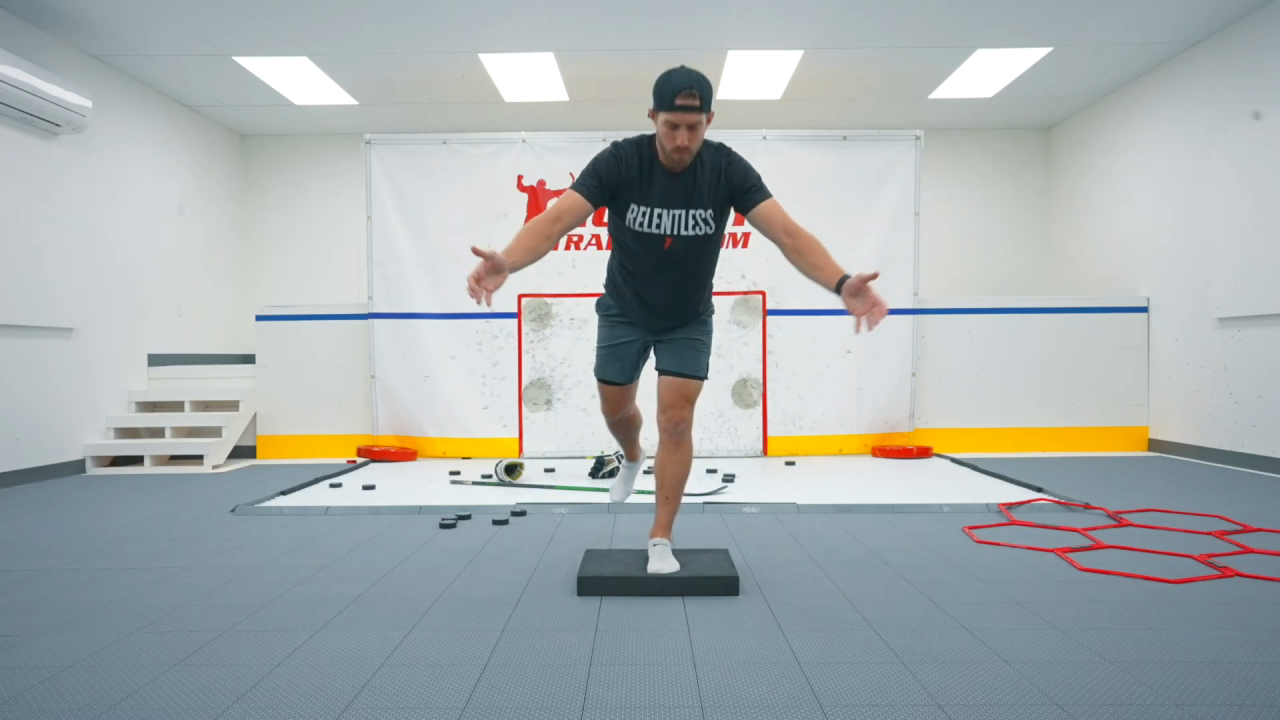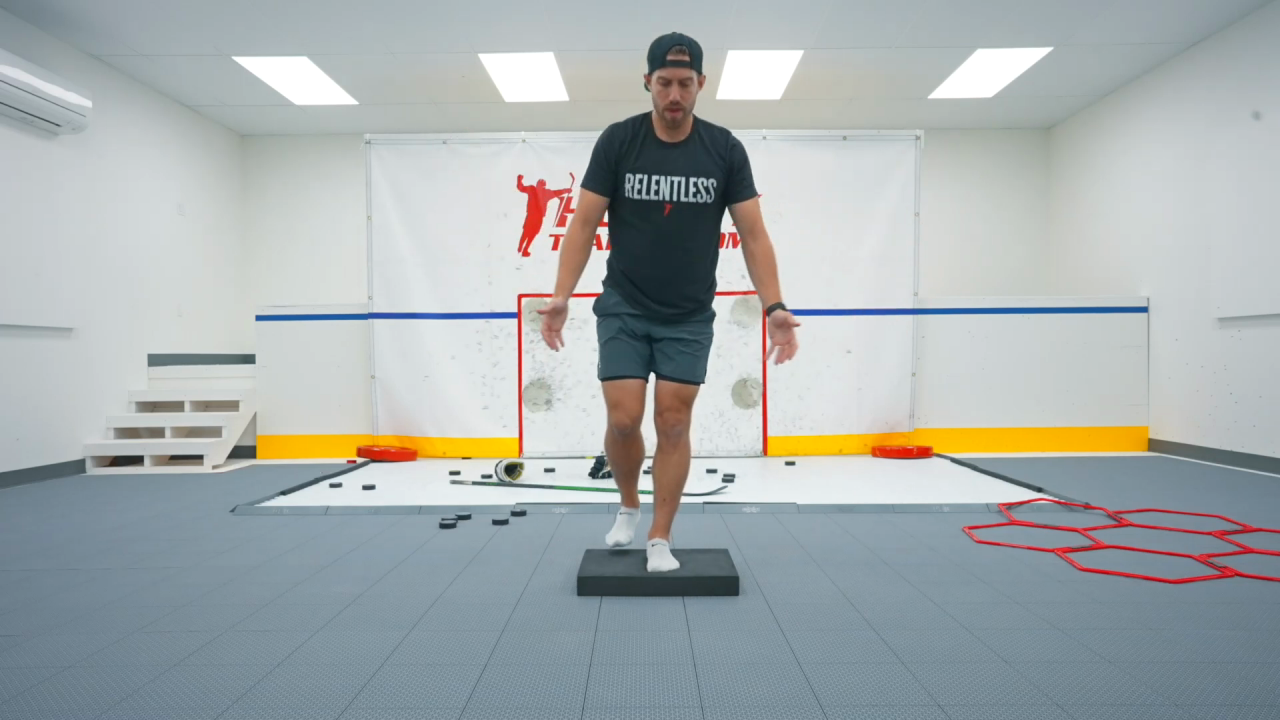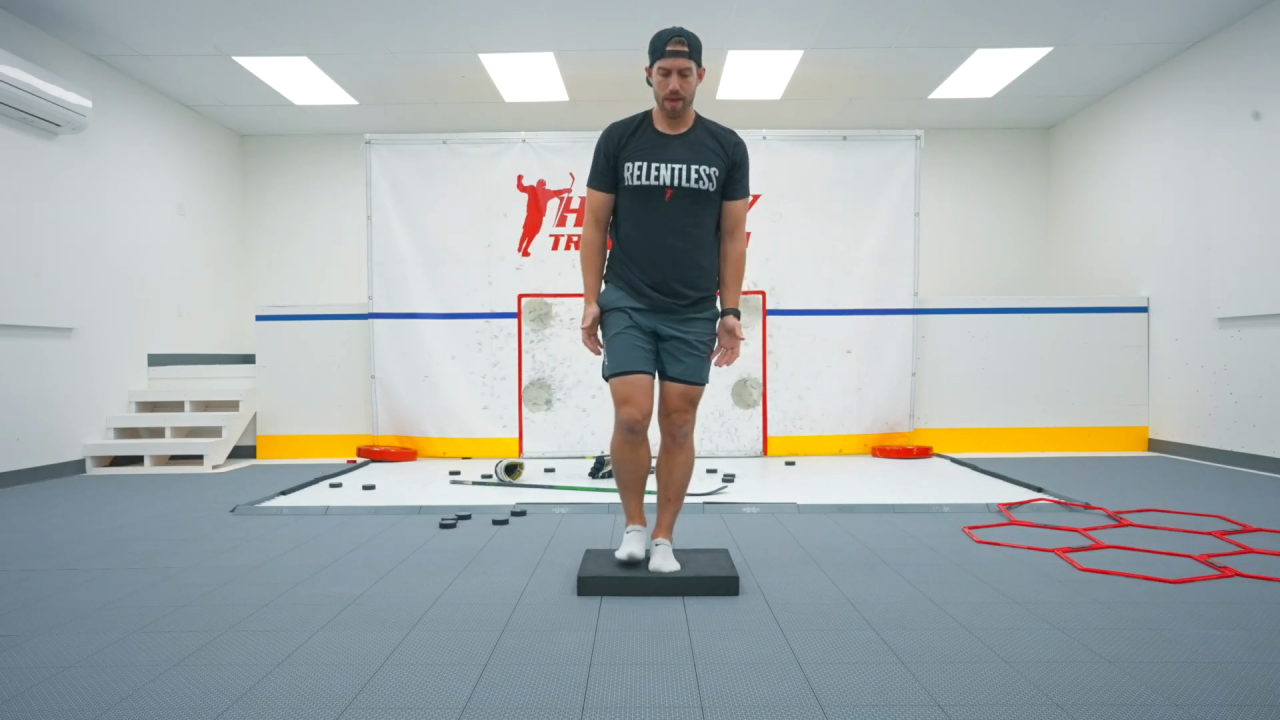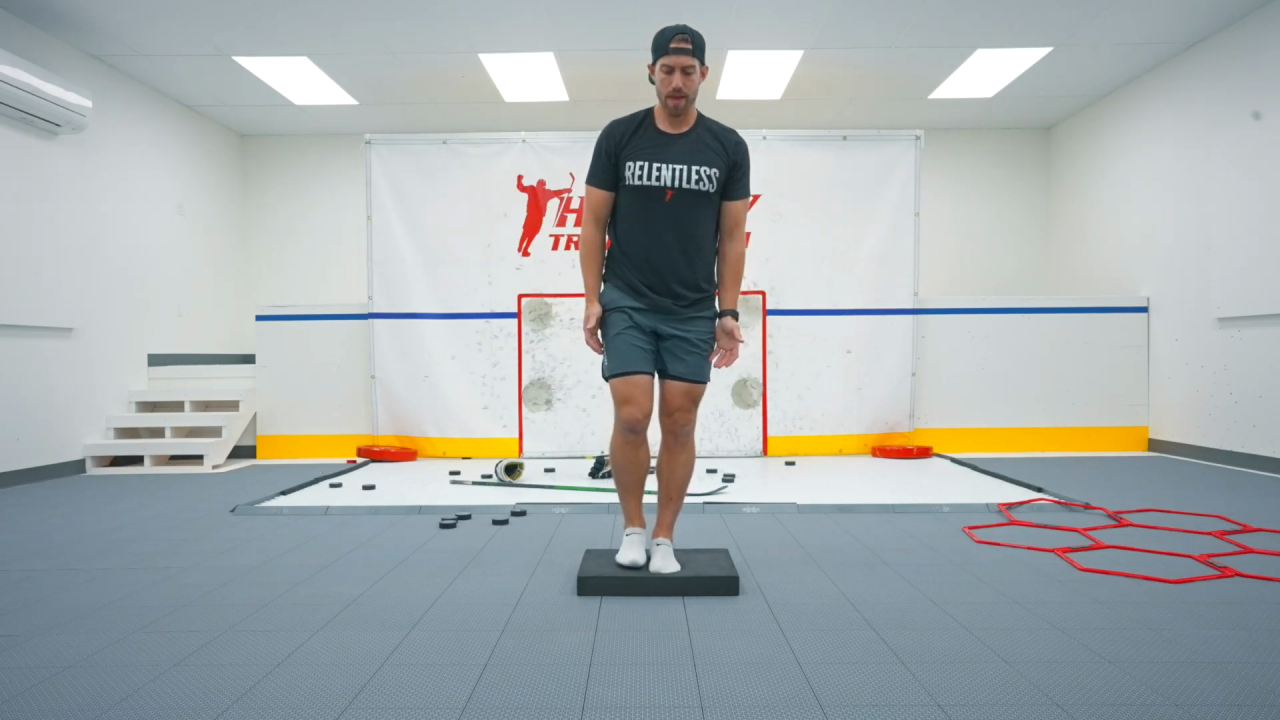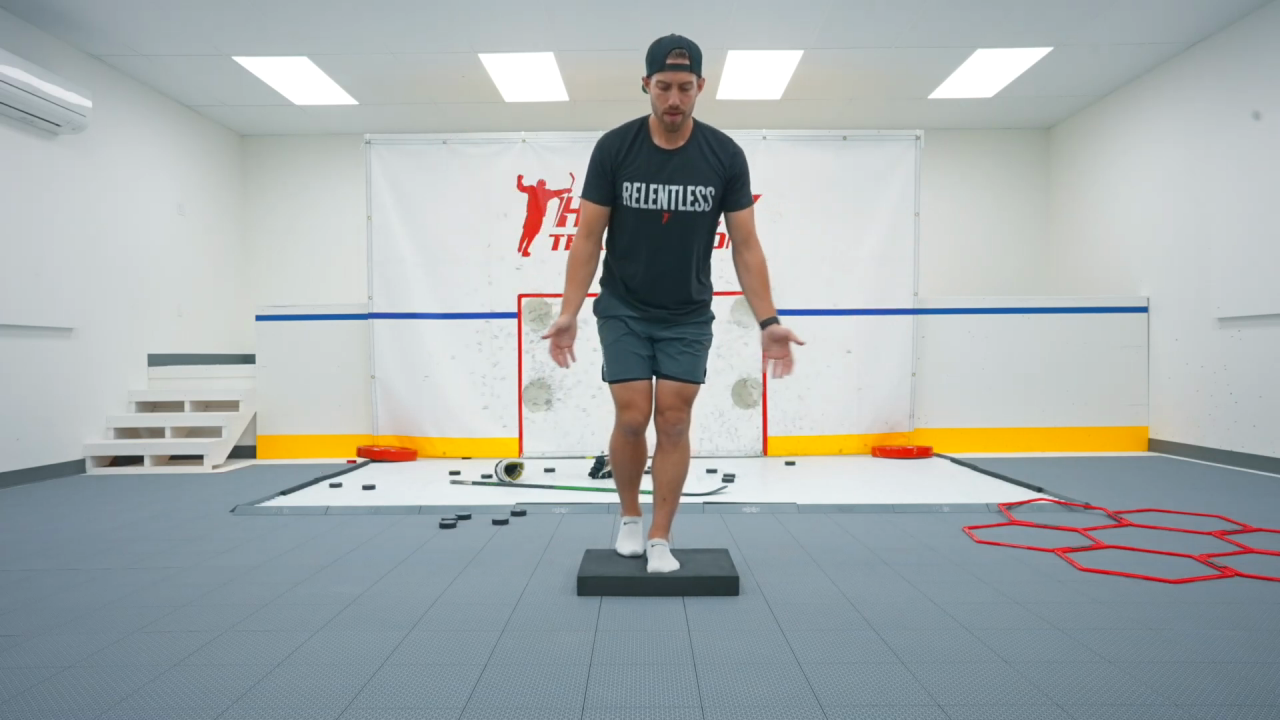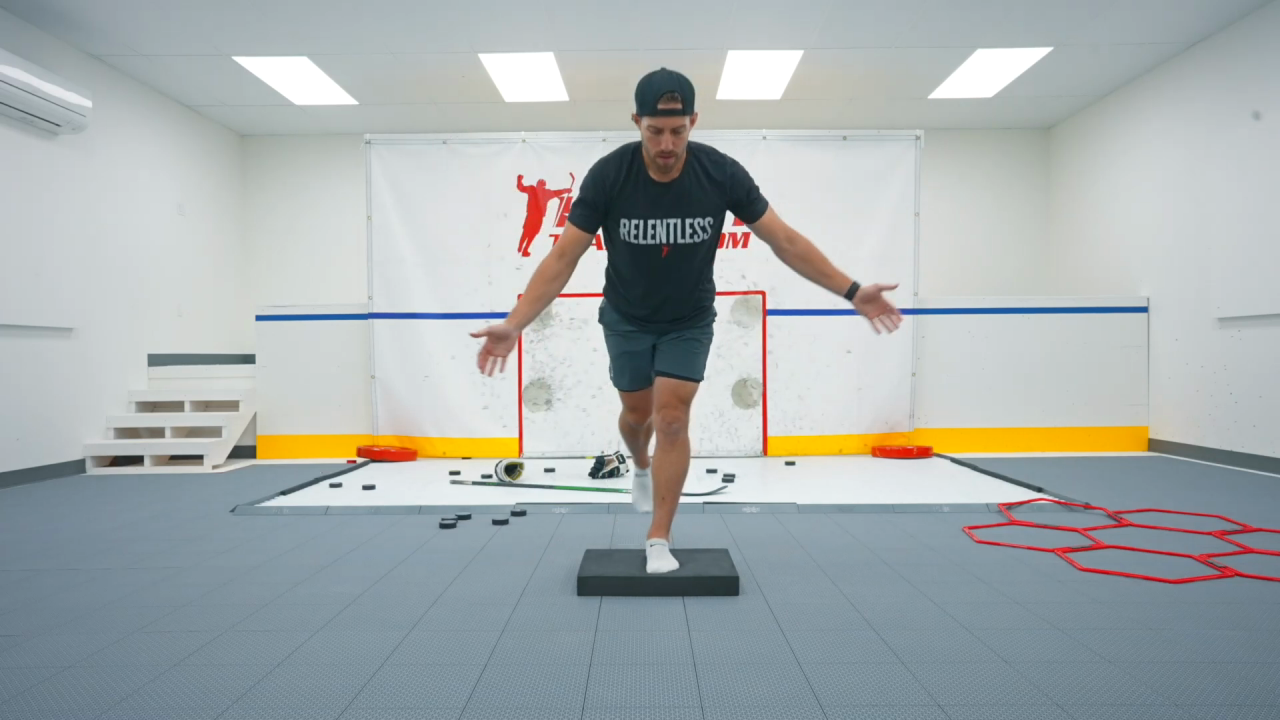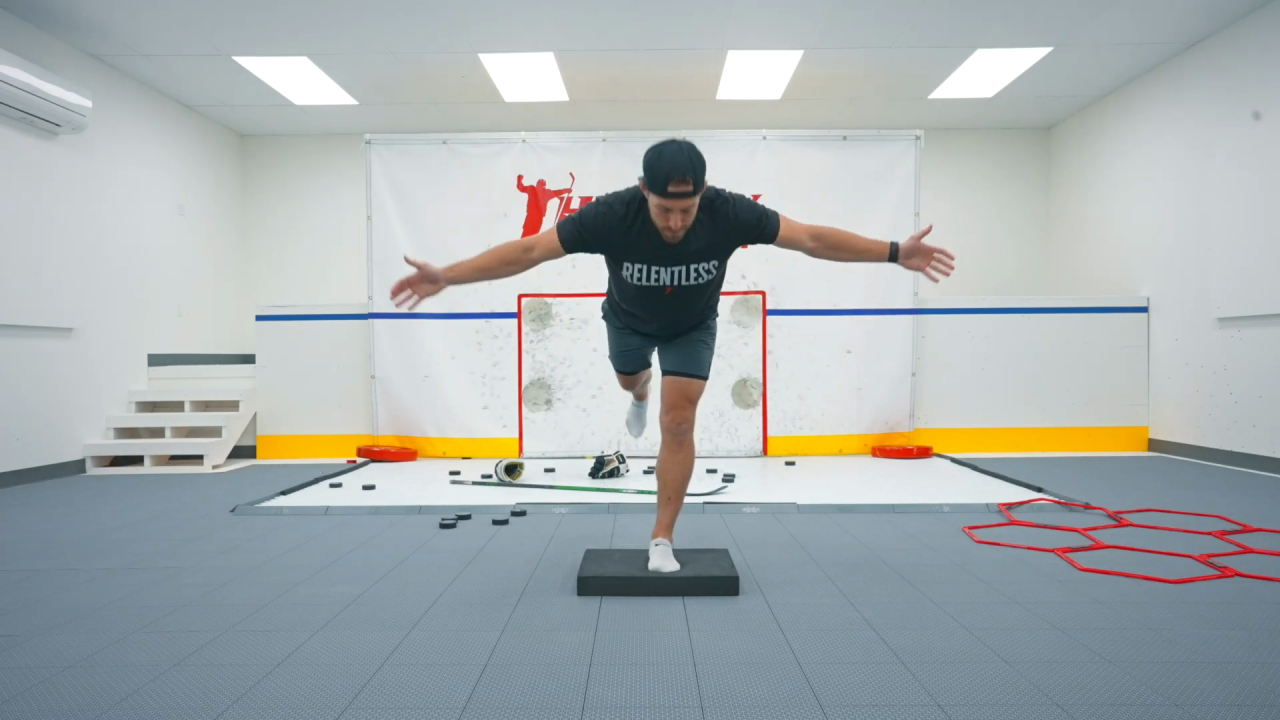
dt=0.4s
person 1, frame 1
left shoulder: (728, 168)
right shoulder: (620, 160)
left elbow: (787, 232)
right elbow: (556, 220)
left wrist: (841, 284)
right wrist: (505, 264)
left hip: (688, 318)
right hip: (624, 310)
left knee: (676, 421)
right knee: (616, 408)
left ankle: (660, 540)
right ankle: (631, 459)
person 1, frame 2
left shoulder: (725, 150)
right shoulder: (617, 141)
left elbow: (753, 234)
right elbow: (584, 224)
left wrist: (774, 307)
right wrist: (561, 297)
left hip: (689, 316)
right hip: (623, 308)
left knee: (673, 424)
right knee: (623, 420)
left ankle: (659, 539)
right ankle: (627, 507)
person 1, frame 3
left shoulder: (726, 146)
right shoulder: (618, 138)
left elbow: (733, 236)
right elbow: (595, 225)
left wrist: (731, 311)
right wrist: (591, 300)
left hip: (693, 311)
right hip: (627, 304)
left knee: (678, 425)
right knee: (632, 418)
left ankle: (663, 539)
right ankle: (634, 525)
person 1, frame 4
left shoulder: (728, 146)
right shoulder: (619, 136)
left elbow: (732, 236)
right elbow: (594, 224)
left wrist: (728, 311)
right wrist: (592, 299)
left hip: (692, 311)
right hip: (627, 304)
left knee: (679, 424)
right knee: (632, 418)
left ankle: (664, 539)
right ankle: (633, 530)
person 1, frame 5
left shoulder: (725, 155)
right shoulder: (614, 148)
left elbow: (745, 244)
right elbow: (588, 237)
left wrist: (768, 321)
right wrist: (569, 312)
left hip: (688, 315)
right hip: (624, 310)
left knee: (674, 424)
right knee: (632, 420)
left ankle: (659, 539)
right ankle: (630, 518)
person 1, frame 6
left shoulder: (723, 174)
right shoulder: (607, 175)
left elbow: (784, 240)
right elbow: (563, 256)
left wrist: (851, 292)
right wrist: (514, 324)
left hip: (689, 320)
right hip: (626, 318)
left knee: (671, 420)
right knee: (637, 415)
left ankle: (658, 540)
right ankle: (642, 468)
person 1, frame 7
left shoulder: (730, 214)
right shoulder: (610, 216)
left elbow: (812, 238)
right elbow: (528, 250)
left wrist: (894, 253)
right wrist: (445, 277)
left hip: (692, 326)
right hip: (629, 319)
left knee: (678, 422)
right knee: (630, 379)
left ankle: (661, 540)
right ankle: (642, 393)
